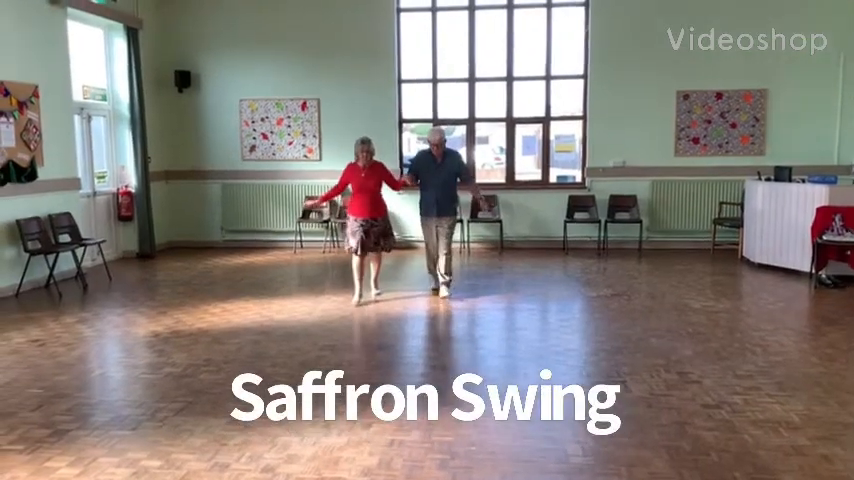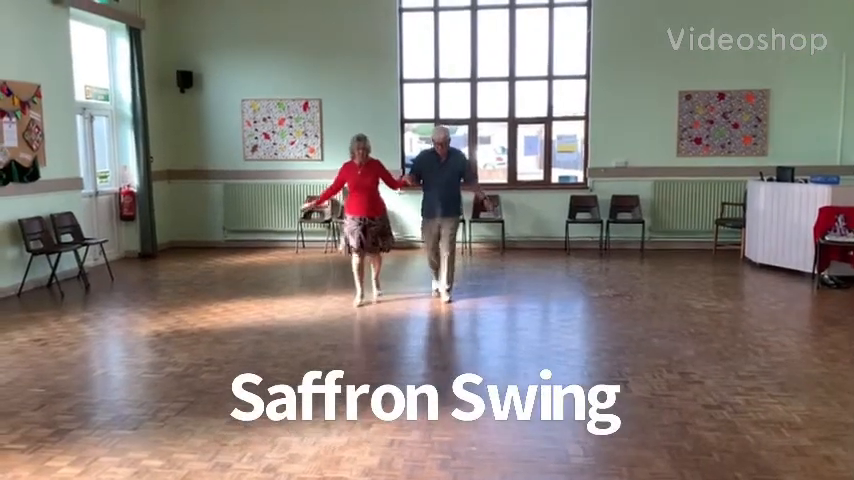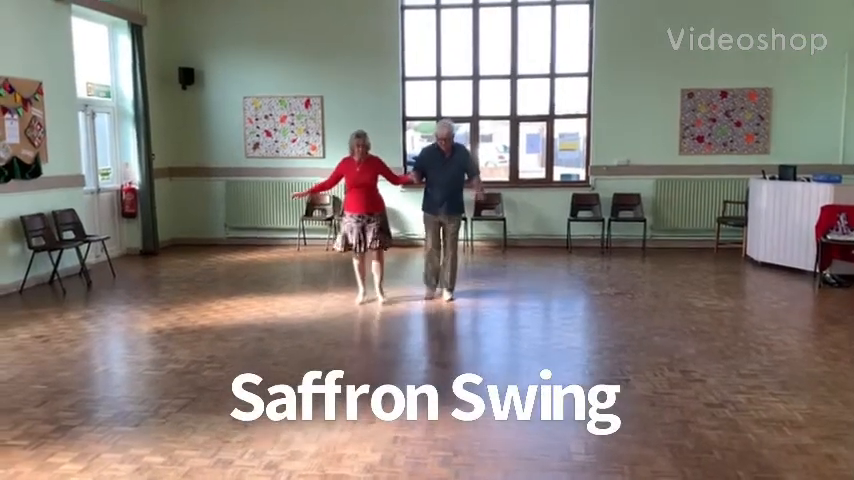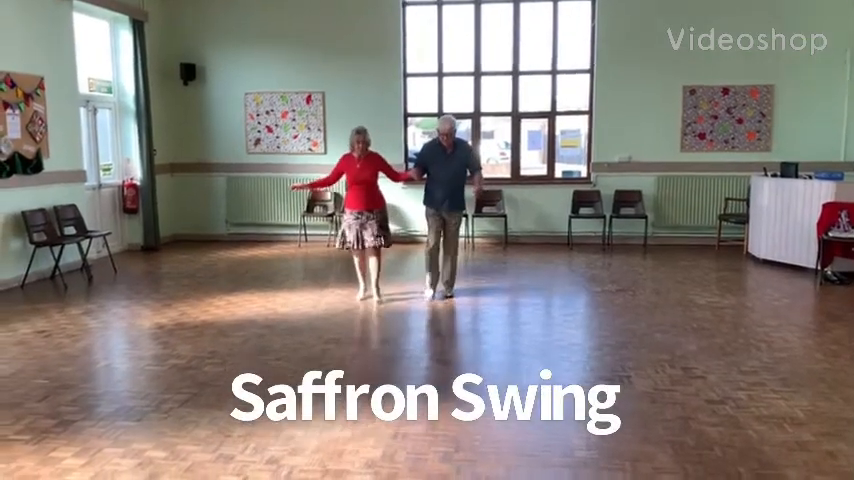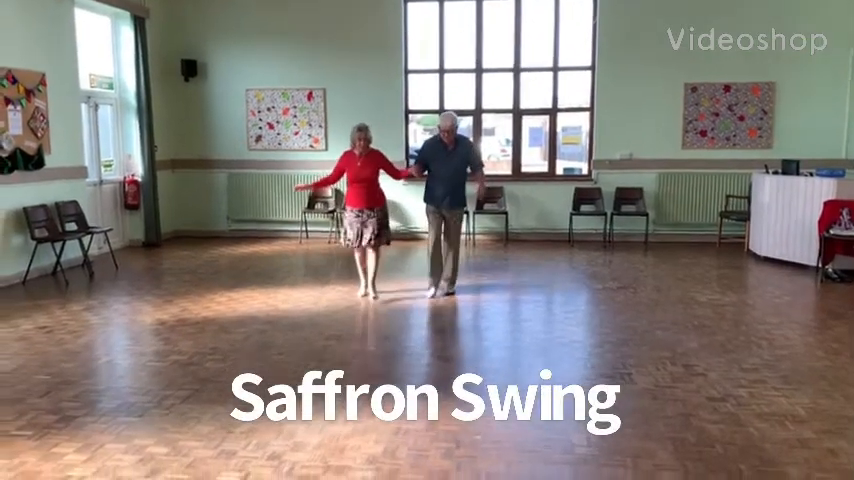
dt=0.2s
person 1, frame 1
left shoulder: (454, 157)
right shoulder: (420, 158)
left elbow: (467, 180)
right elbow: (411, 179)
left wrist: (479, 198)
right wrist: (409, 179)
left hip: (448, 212)
right hip: (427, 211)
left knee: (444, 249)
right knee: (431, 248)
left ankle: (444, 284)
right ankle: (436, 279)
person 1, frame 2
left shoulder: (458, 157)
right shoulder: (423, 157)
left elbow: (470, 180)
right elbow: (414, 179)
left wrist: (482, 197)
right wrist: (410, 179)
left hip: (451, 212)
right hip: (430, 212)
left knee: (447, 251)
right knee: (430, 248)
left ankle: (445, 288)
right ankle: (437, 279)
person 1, frame 3
left shoulder: (462, 152)
right shoulder: (427, 153)
left elbow: (473, 174)
right elbow: (418, 175)
left wrist: (478, 189)
right wrist: (415, 177)
left hip: (454, 209)
right hip: (432, 209)
left knee: (450, 250)
right knee: (430, 248)
left ankle: (447, 289)
right ankle: (430, 285)
person 1, frame 4
left shoulder: (465, 148)
right shoulder: (429, 148)
left elbow: (475, 170)
right elbow: (419, 170)
left wrist: (478, 184)
right wrist: (416, 173)
left hip: (455, 206)
right hip: (433, 205)
left knee: (451, 247)
right knee: (432, 244)
left ankle: (448, 286)
right ankle: (430, 285)
person 1, frame 5
left shoulder: (466, 145)
right shoulder: (430, 145)
left elbow: (476, 168)
right elbow: (420, 167)
left wrist: (481, 184)
right wrist: (416, 170)
left hip: (456, 203)
right hip: (434, 202)
left knee: (452, 243)
right knee: (434, 241)
left ankle: (449, 283)
right ankle: (434, 282)
person 2, frame 1
left shoulder: (379, 167)
right shoulder: (350, 169)
left elbow: (395, 185)
right elbow: (338, 188)
left wrist: (404, 181)
right wrist: (319, 201)
left hip: (377, 216)
right hip: (357, 217)
left knee: (376, 251)
right knee: (357, 253)
left ankle: (374, 283)
right ankle: (358, 291)
person 2, frame 2
left shoulder: (376, 165)
right shoulder: (347, 167)
left elbow: (393, 184)
right elbow: (334, 189)
left wrist: (404, 181)
right wrist: (316, 202)
left hip: (375, 215)
right hip: (354, 216)
left knee: (375, 252)
right knee: (357, 254)
left ankle: (375, 283)
right ankle: (359, 292)
person 2, frame 3
left shoulder: (375, 162)
right shoulder: (345, 163)
left elbow: (394, 179)
right elbow: (329, 183)
left wrist: (409, 178)
right wrist: (308, 192)
left hip: (374, 213)
right hip: (353, 214)
left knee: (376, 250)
right knee: (357, 253)
left ankle: (378, 289)
right ankle: (361, 290)
person 2, frame 4
left shoulder: (375, 158)
right shoulder: (345, 160)
left elbow: (394, 176)
right elbow: (330, 179)
left wrist: (410, 174)
right wrist: (308, 185)
left hip: (374, 209)
right hip: (353, 211)
left knee: (374, 248)
right knee: (357, 249)
left ankle: (375, 287)
right ankle: (362, 286)
person 2, frame 5
left shoulder: (377, 156)
right shoulder: (346, 157)
left elbow: (396, 174)
right elbow: (332, 178)
left wrist: (410, 171)
right wrist: (311, 186)
left hip: (375, 207)
right hip: (353, 208)
left knee: (373, 245)
right knee: (358, 246)
left ankle: (372, 284)
right ankle: (363, 283)
